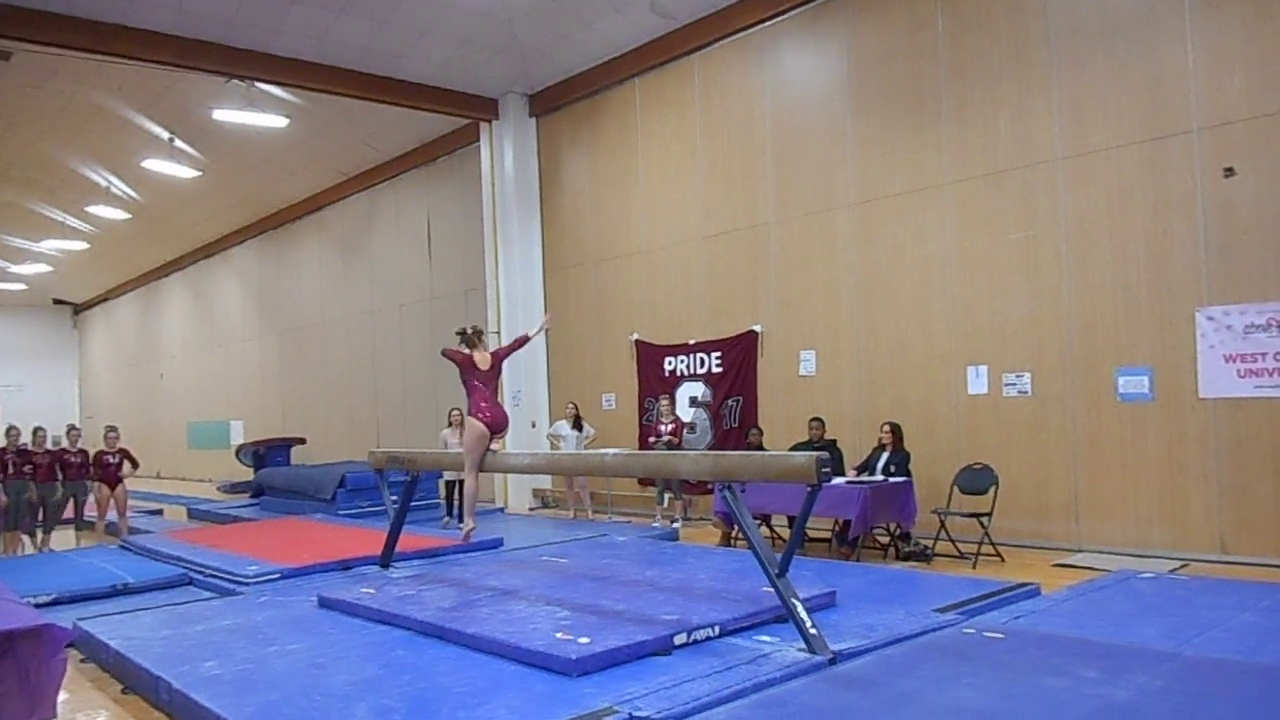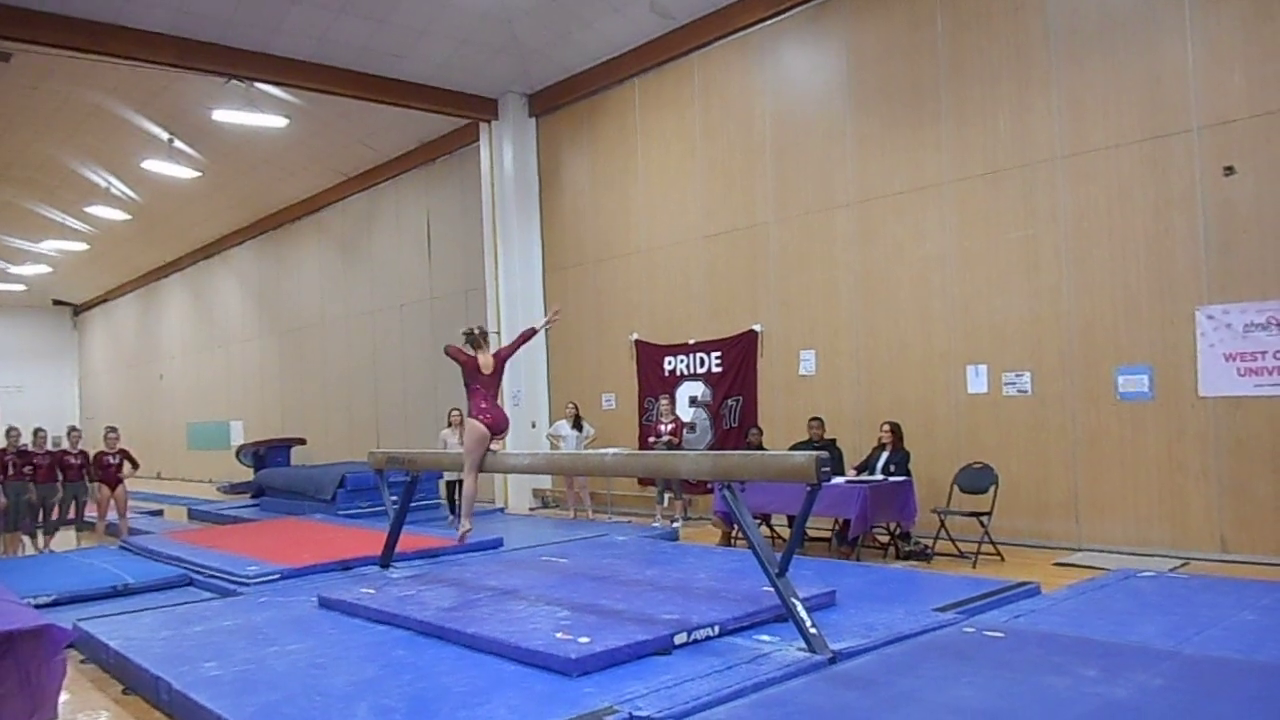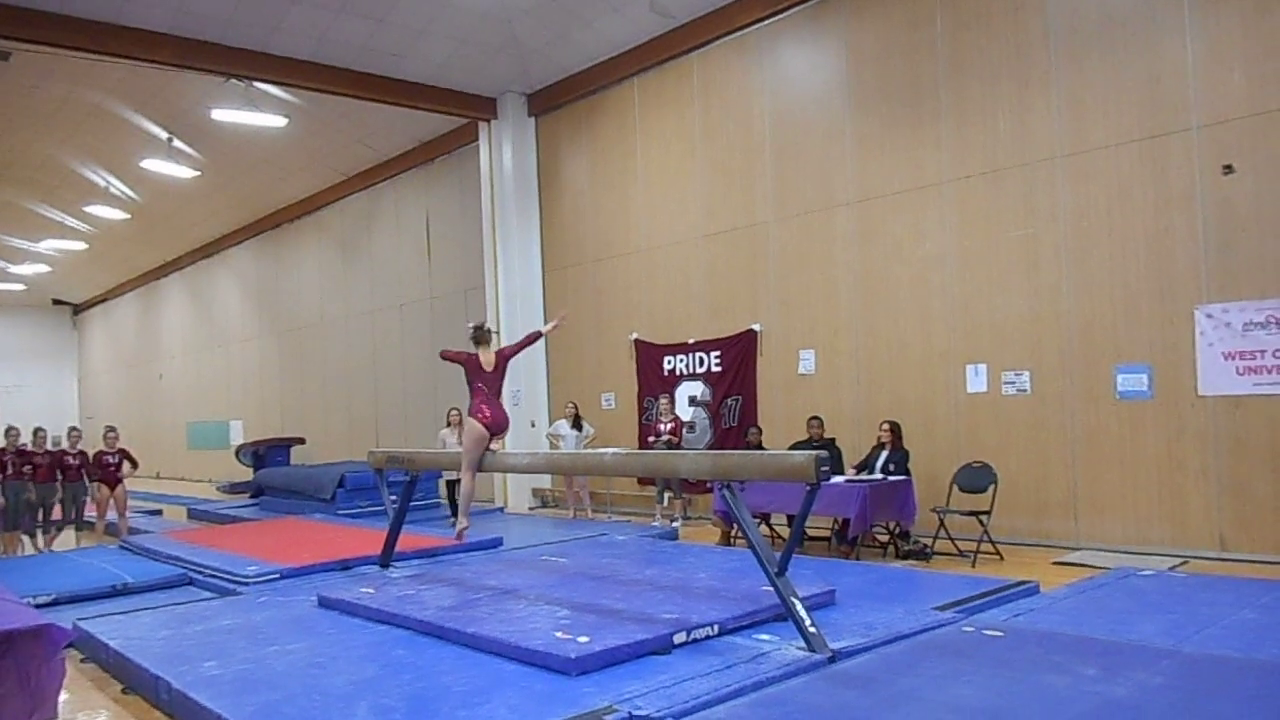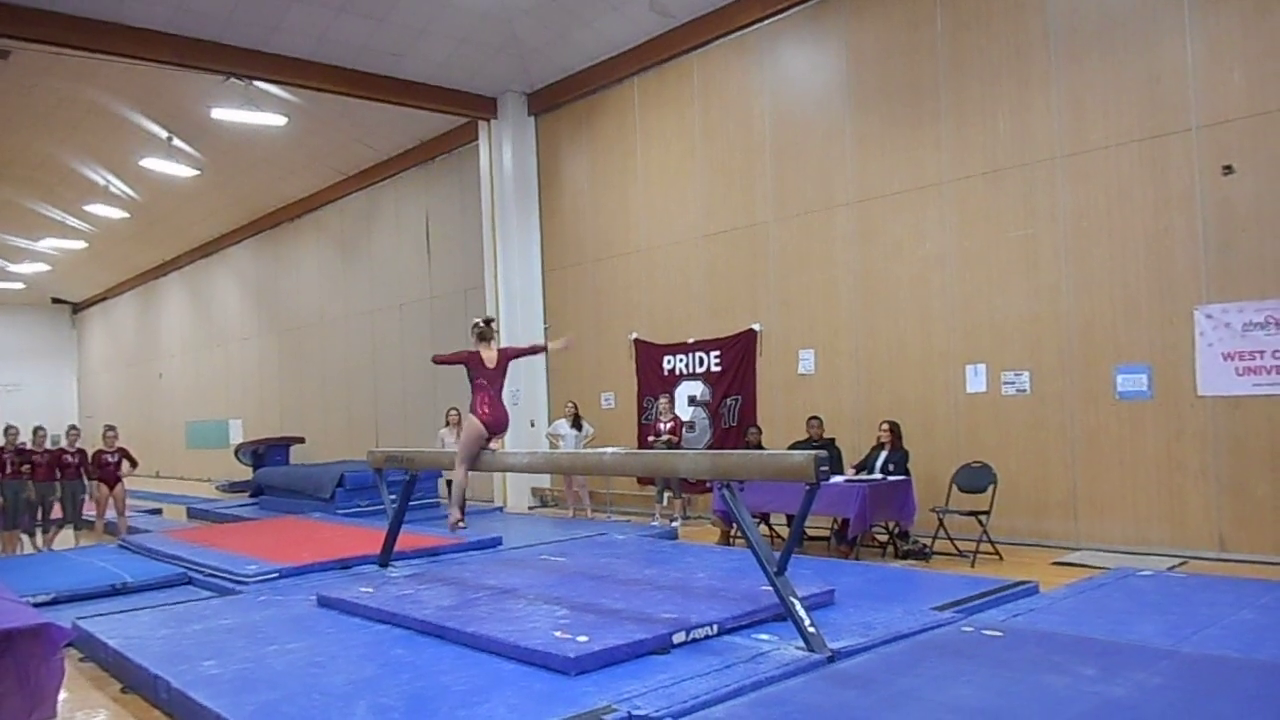
dt=0.1s
person 1, frame 1
left shoulder: (463, 359)
right shoulder: (496, 357)
left elbow: (444, 351)
right elbow: (517, 343)
left wrist: (461, 351)
right wrist: (537, 330)
left hip: (478, 419)
right hip: (501, 419)
left knee: (471, 472)
left ankle: (469, 520)
right ankle: (491, 444)
person 1, frame 2
left shoulder: (467, 360)
right shoulder: (500, 357)
left elbow: (448, 349)
right elbow: (523, 337)
left wrist: (464, 352)
right wrist: (544, 323)
left hip: (479, 420)
right hip: (501, 421)
left knee: (470, 473)
left ankle: (465, 521)
right ankle: (491, 444)
person 1, frame 3
left shoulder: (468, 359)
right shoulder: (502, 356)
left elbow: (443, 353)
right elbow: (526, 341)
left wrist: (464, 354)
right wrist: (548, 328)
left hip: (479, 419)
right hip: (501, 420)
left knee: (468, 471)
left ankle: (463, 519)
right ankle: (491, 444)
person 1, frame 4
left shoulder: (471, 357)
right shoulder: (504, 353)
left elbow: (437, 359)
right elbow: (531, 349)
right wrist: (553, 345)
left hip: (481, 418)
right hip: (502, 420)
left knee: (461, 464)
left ankle: (455, 511)
right ankle: (491, 444)
